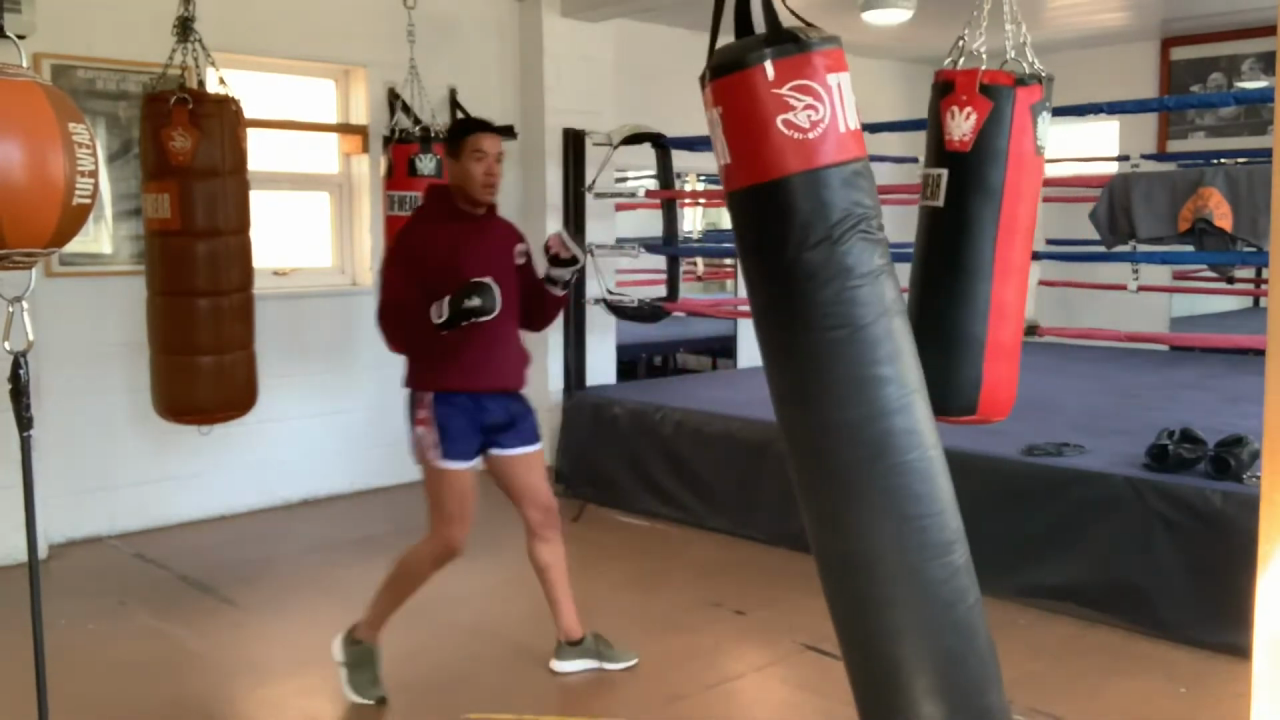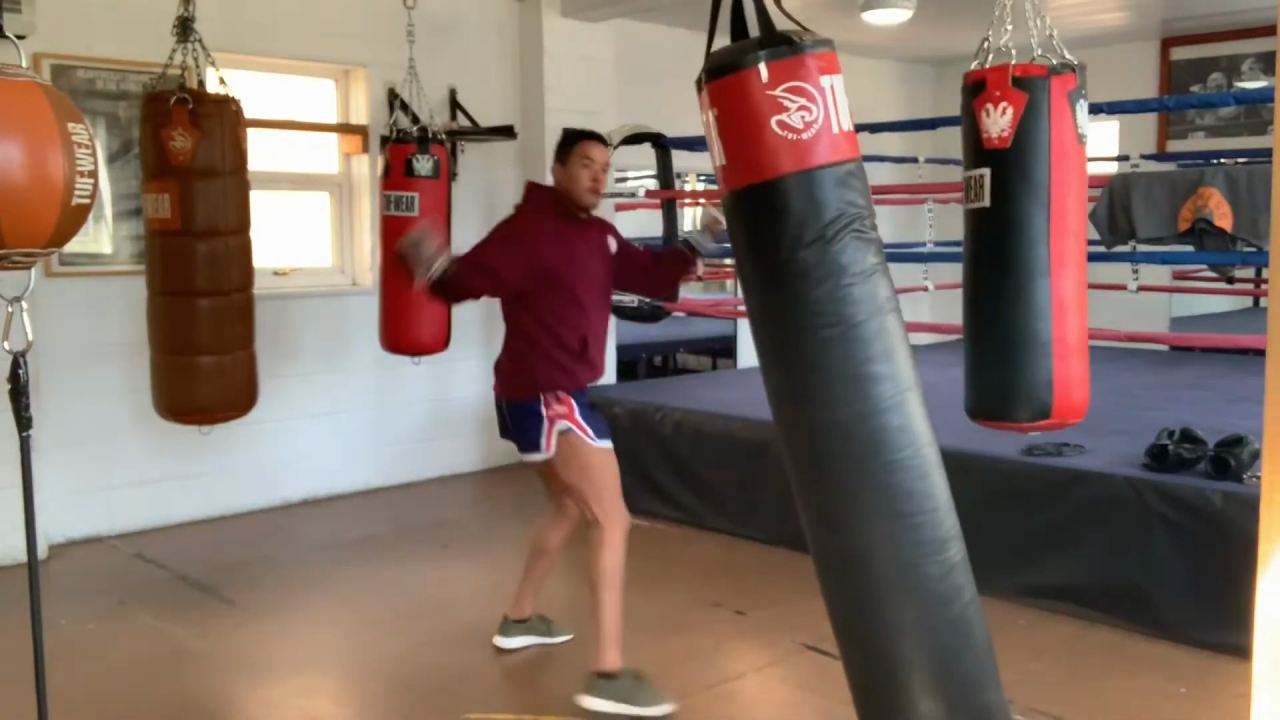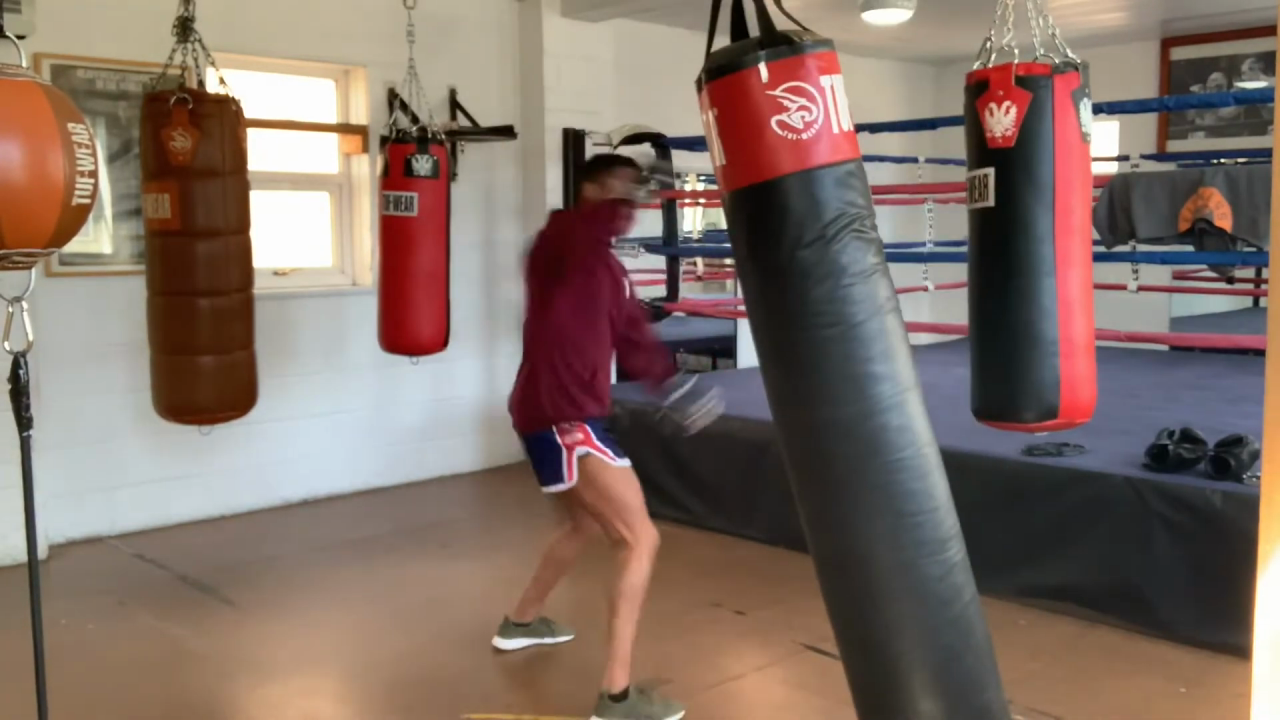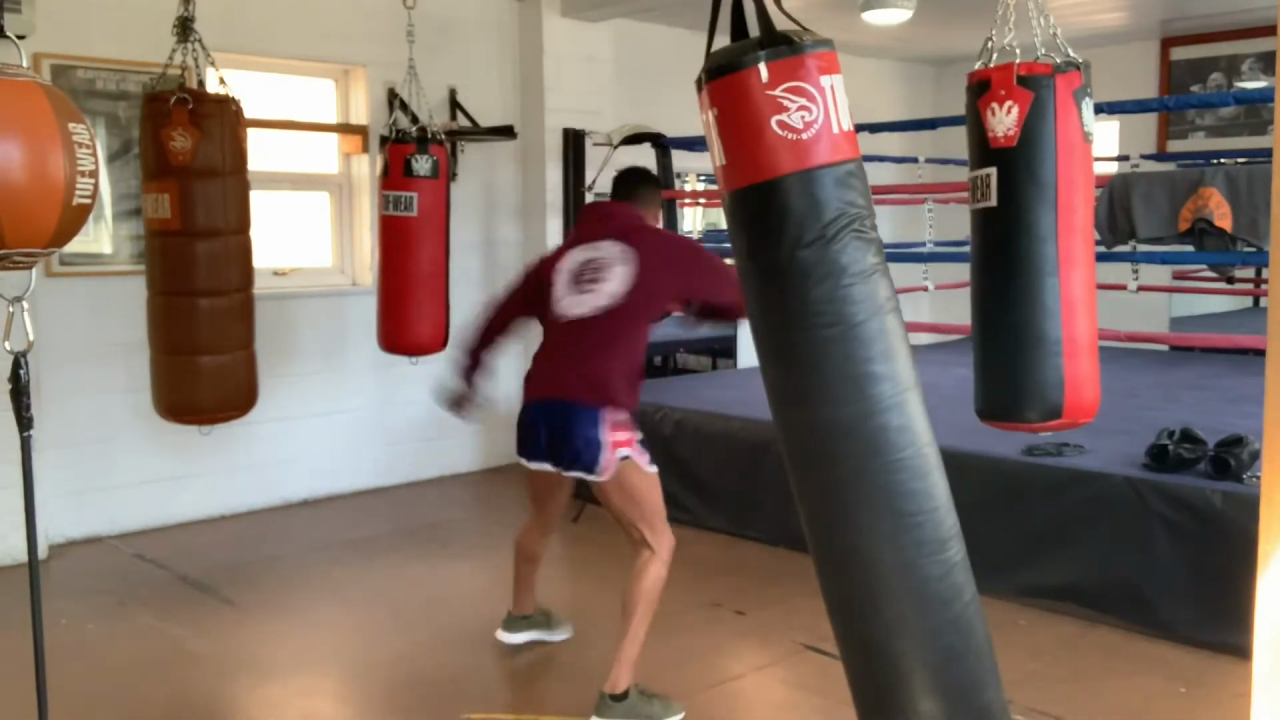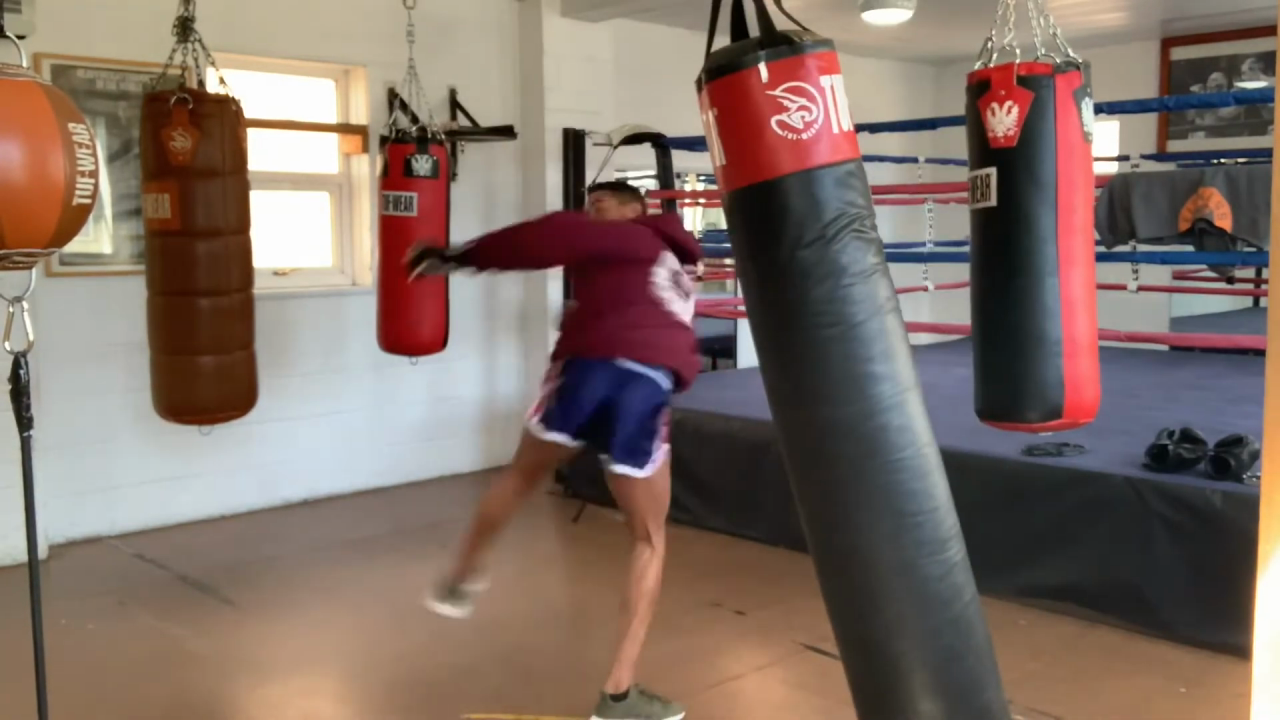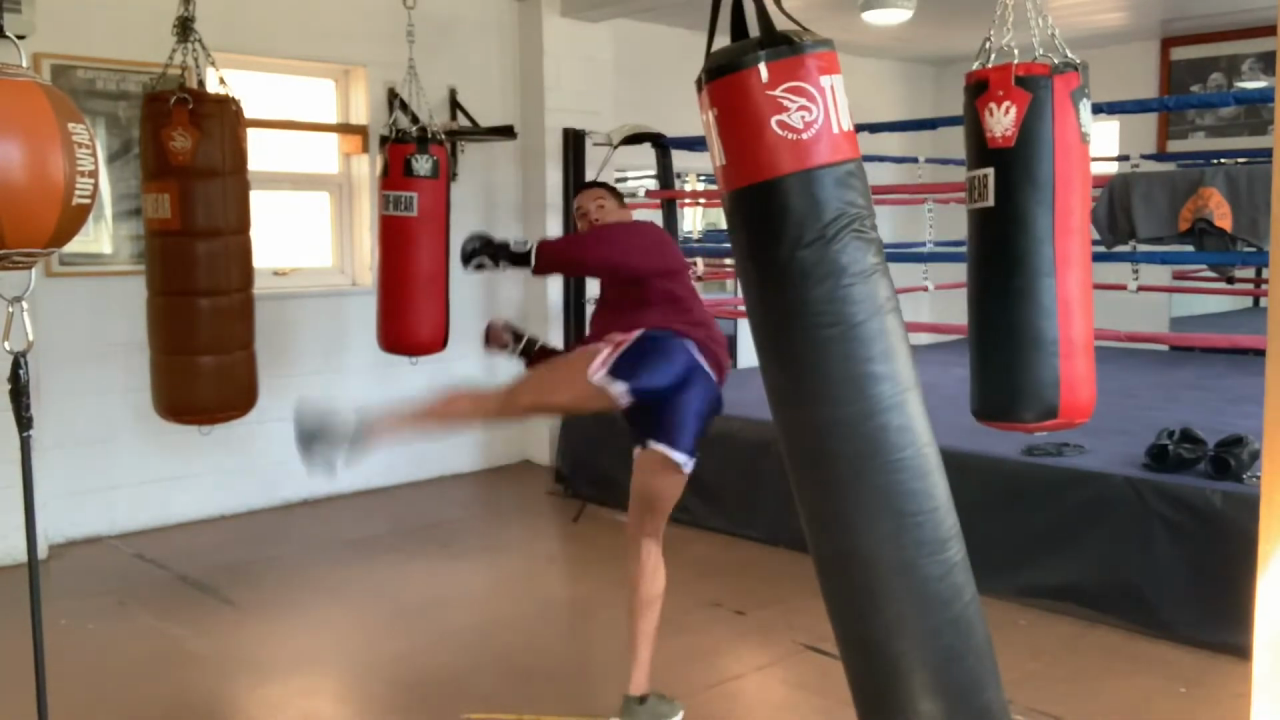
dt=0.2s
person 1, frame 1
left shoulder: (506, 236)
right shoulder: (422, 236)
left elbow: (534, 317)
right elbow: (397, 324)
left wrist: (559, 277)
right wrist: (450, 309)
left hip: (499, 396)
right hip: (447, 399)
left knee: (543, 514)
right knee: (449, 539)
left ankle: (573, 638)
right ankle: (363, 637)
person 1, frame 2
left shoulder: (599, 236)
right shoulder: (527, 230)
left elbow: (653, 279)
right elbow: (466, 279)
left wrist: (692, 250)
right wrist: (429, 264)
left hip: (561, 394)
right hip: (545, 396)
left knee: (569, 512)
right knee: (611, 522)
left ankle: (520, 618)
person 1, frame 3
left shoulder: (610, 270)
right shoulder: (559, 246)
left elbow: (635, 339)
right elbow: (588, 224)
left wrist: (679, 388)
left hip: (546, 419)
right hip: (562, 423)
left knee: (586, 524)
right knee: (640, 540)
left ankle: (521, 620)
person 1, frame 4
left shoulder: (567, 253)
right shoulder: (663, 252)
left elbow: (502, 316)
right elbow: (735, 300)
left wrist: (469, 375)
left hip: (540, 406)
right hip: (597, 415)
left knee: (544, 519)
right knee: (655, 546)
left ankle: (520, 616)
person 1, frame 5
left shoulder: (634, 238)
right shoulder: (680, 277)
left elbow: (559, 232)
left wrist: (459, 255)
left hip: (584, 372)
right hip: (651, 386)
left knee: (517, 479)
right knee: (648, 544)
left ankle: (460, 580)
person 1, frame 6
left shoulder: (644, 241)
right shoulder: (632, 281)
left elbow: (614, 253)
left wrist: (522, 252)
right wrist: (527, 349)
left hip: (653, 347)
right hip: (699, 389)
left knee: (506, 403)
right knee: (646, 538)
left ankle: (361, 433)
